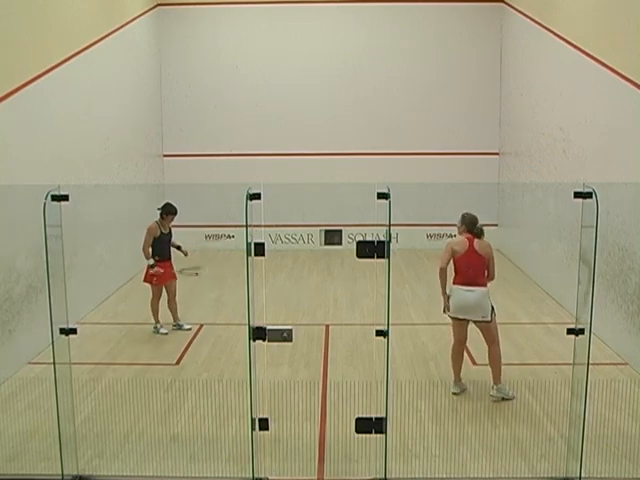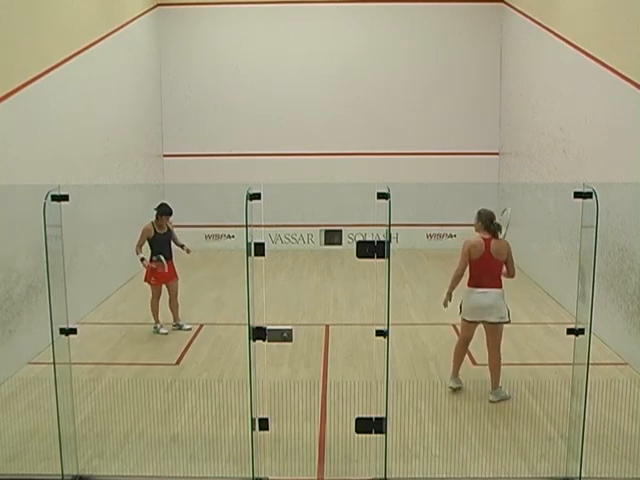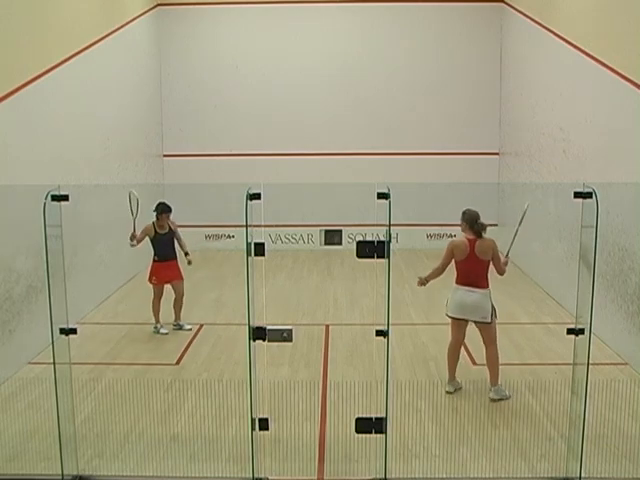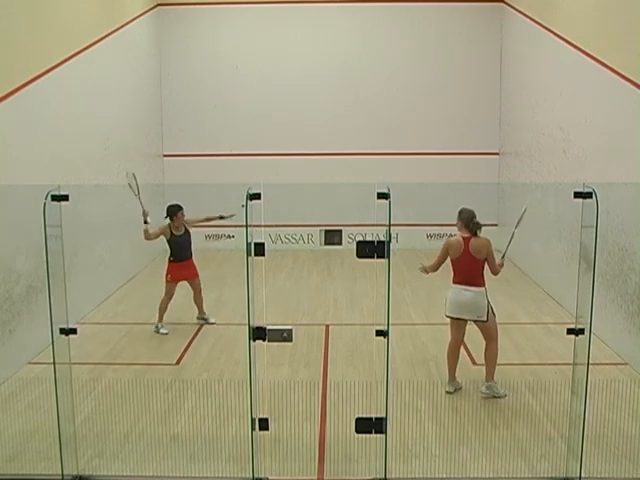
dt=0.5s
person 1, frame 1
left shoulder: (454, 244)
right shoulder: (486, 246)
left elbow: (442, 267)
right elbow: (491, 276)
left wrist: (444, 294)
left hip: (459, 294)
right hip: (480, 295)
left knee: (459, 342)
right knee: (493, 343)
left ankle: (457, 383)
right ankle: (497, 387)
person 1, frame 2
left shoulder: (470, 243)
right shoulder: (504, 245)
left elbow: (460, 271)
right elbow: (511, 274)
left wrist: (449, 293)
left hip: (473, 296)
right hip: (495, 298)
left knee: (463, 339)
right knee: (494, 347)
left ankle: (454, 378)
right ankle: (495, 390)
person 1, frame 3
left shoulder: (455, 244)
right shoulder: (490, 244)
left elbow: (440, 269)
right elbow: (501, 272)
left wrist: (425, 279)
right wrist: (504, 262)
left hip: (460, 295)
right hip: (481, 297)
left knee: (456, 340)
right knee: (490, 344)
left ankle: (451, 382)
right ankle: (495, 388)
person 1, frame 4
left shoulder: (451, 243)
right shoulder: (484, 243)
left elbow: (434, 267)
right elbow: (494, 271)
left wrist: (426, 269)
right wrist: (500, 265)
left hip: (457, 294)
right hip: (477, 296)
left knee: (455, 340)
right knee: (492, 339)
left ankle: (451, 382)
right ankle: (489, 384)
person 2, frame 1
left shoulder: (168, 226)
right shoulder: (153, 228)
right elbow: (145, 248)
left wrist: (179, 247)
right wrist: (152, 266)
left hip: (168, 264)
right hip: (157, 266)
left knee: (173, 295)
right knee: (156, 296)
left ankle: (177, 322)
right ankle: (157, 325)
person 2, frame 2
left shoulder: (169, 225)
right shoulder: (148, 228)
left elbow: (174, 239)
right elbow: (138, 247)
left wrist: (183, 246)
right wrist: (142, 259)
left hip: (169, 264)
right hip: (156, 266)
left knee: (174, 294)
right knee: (156, 296)
left ankle: (177, 322)
right ankle: (157, 325)
person 2, frame 3
left shoulder: (172, 224)
right shoulder: (149, 228)
left elbow: (179, 240)
right elbow: (134, 243)
left wrist: (186, 254)
right wrist: (132, 239)
left hip: (173, 264)
right hip: (159, 266)
left knee: (180, 294)
right knee: (158, 296)
left ankle: (177, 322)
right ankle: (157, 325)
person 2, frame 4
left shoulder: (188, 222)
right shoulder: (165, 229)
left elbow: (204, 219)
right elbow: (148, 237)
left wrist: (221, 217)
right wrist: (146, 222)
left hip: (189, 263)
right hip: (175, 265)
left knee: (198, 290)
right knee: (168, 295)
left ankle: (202, 315)
right ankle: (159, 324)
